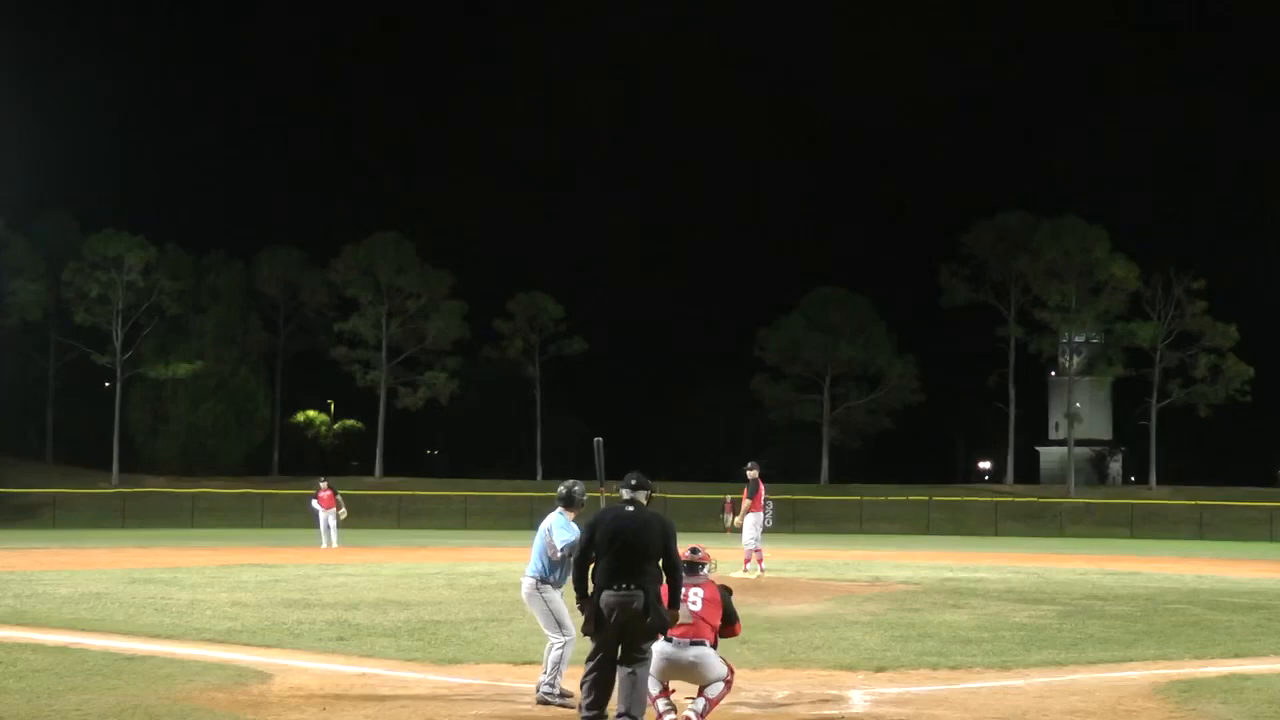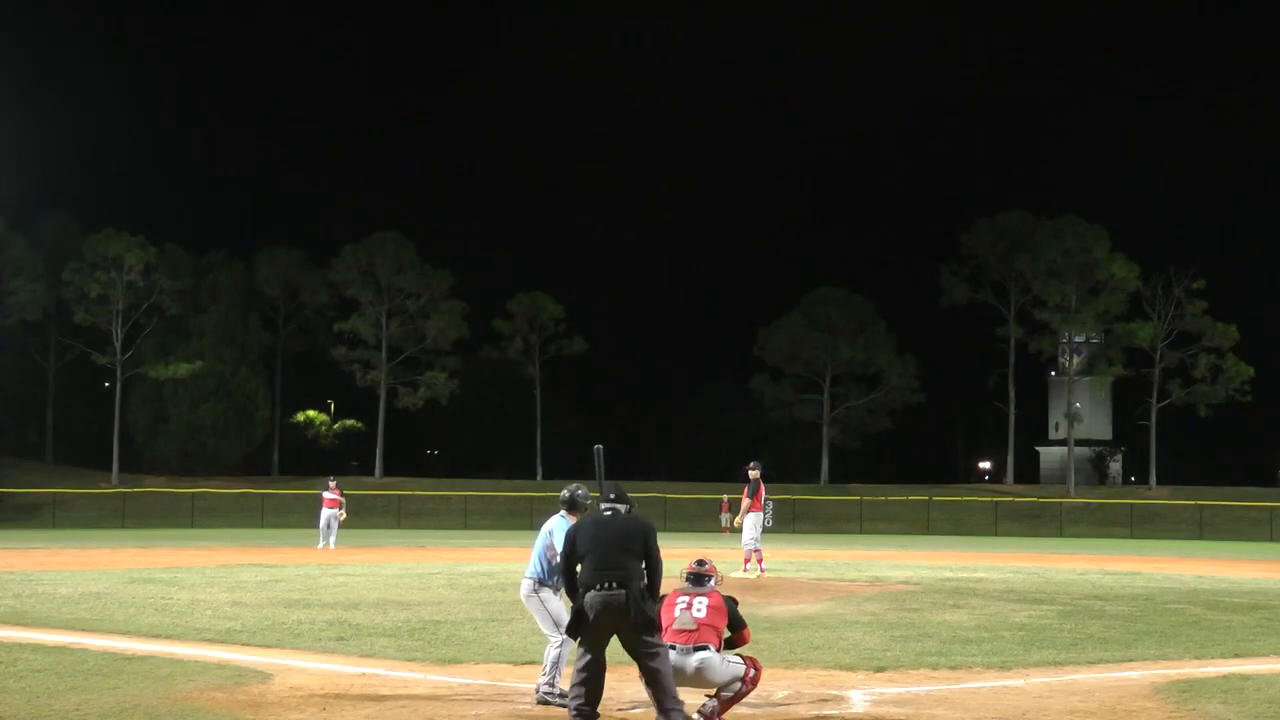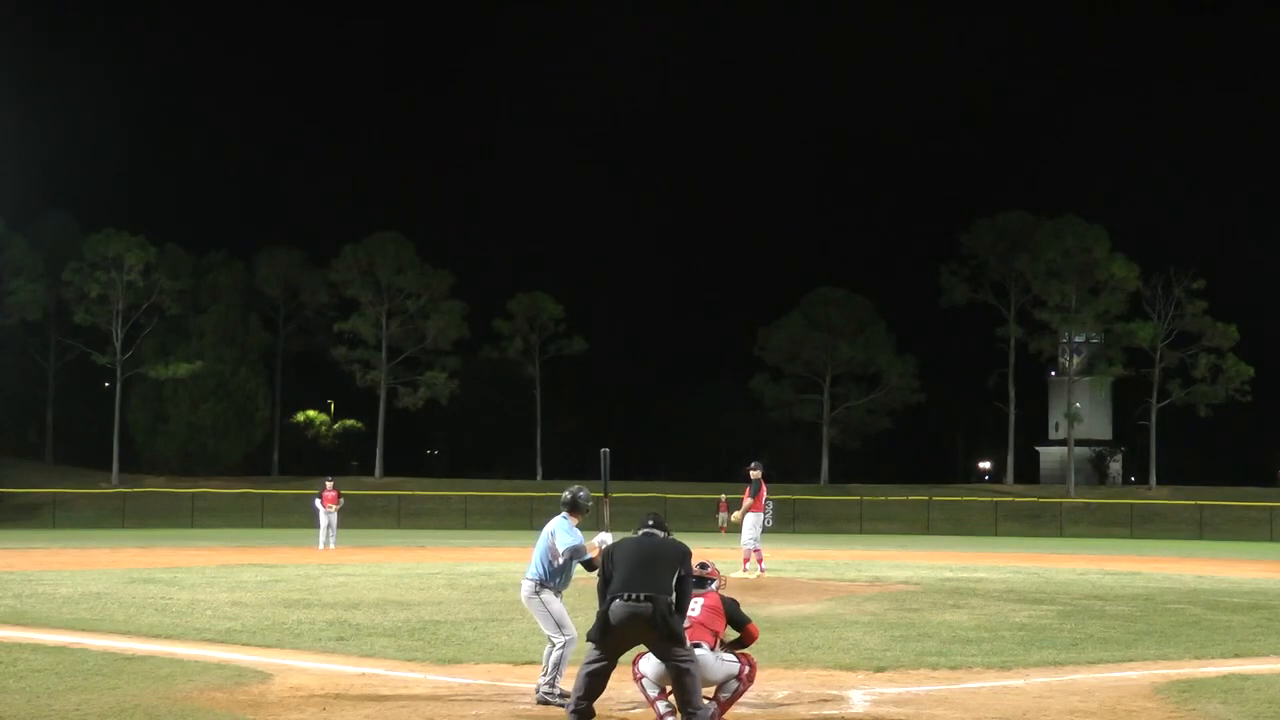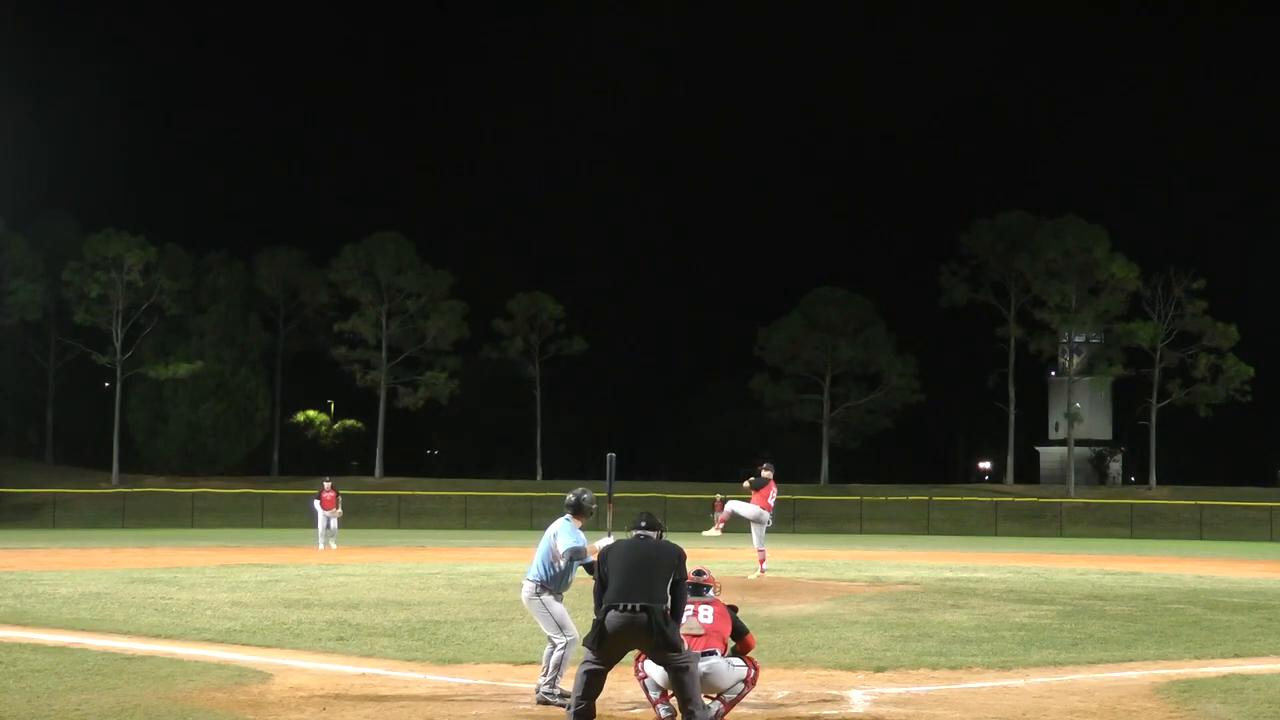
dt=0.7s
person 1, frame 1
left shoulder: (599, 519)
right shoulder: (661, 524)
left elbow: (581, 561)
right elbow: (673, 568)
left wrist: (582, 597)
right wrist: (673, 606)
left hip: (606, 599)
right hip: (643, 601)
left knee: (599, 661)
right knee: (636, 662)
person 1, frame 2
left shoulder: (578, 529)
right shoulder: (643, 526)
left elbow: (567, 569)
right elbow: (654, 567)
left wrist: (579, 601)
right wrist: (651, 601)
left hip: (593, 600)
right hip: (632, 599)
left knee: (588, 660)
right knee: (654, 657)
person 1, frame 3
left shoulder: (615, 548)
right shoulder: (679, 550)
left elbow: (603, 589)
right elbow: (684, 593)
left wrist: (608, 621)
right wrist: (676, 623)
left hip: (618, 610)
right hip: (657, 611)
left knee: (596, 662)
right knee: (684, 663)
person 1, frame 4
left shoulder: (609, 551)
right shoulder: (674, 552)
left elbow: (598, 597)
right elbow: (679, 598)
left wrist: (604, 624)
right wrist: (671, 629)
left hip: (614, 619)
right hip: (653, 620)
left knee: (592, 665)
right knee: (683, 665)
person 2, frame 1
left shoulder: (569, 524)
right shoulder: (557, 520)
right elbow: (569, 549)
left hip: (547, 586)
right hip: (540, 586)
left knee: (558, 635)
right knee: (566, 636)
left ankle: (547, 683)
right ankle: (548, 692)
person 2, frame 2
left shoulder: (569, 527)
right shoulder: (559, 523)
left hip: (547, 588)
right hip: (537, 588)
left knee: (560, 635)
right knee: (563, 636)
left ankle: (546, 684)
right ankle: (547, 691)
person 2, frame 3
left shoulder: (574, 531)
right shoulder: (561, 524)
left elbow: (590, 565)
right elbow: (572, 553)
left wrist: (604, 549)
right wrist: (596, 541)
left hip: (547, 590)
right hip: (538, 590)
left knee: (558, 637)
right knee: (567, 637)
left ankle: (546, 685)
right ankle: (548, 692)
person 2, frame 4
left shoulder: (577, 533)
right shoulder: (564, 526)
left elbow: (591, 568)
right elbow: (571, 554)
right wrist: (599, 545)
left hip: (547, 591)
right hip: (539, 591)
left knee: (558, 638)
right knee: (568, 637)
left ankle: (545, 684)
right ankle: (547, 691)
person 3, frame 1
left shoulder: (664, 587)
right shoulder: (717, 590)
right elbow: (735, 629)
left hip: (664, 652)
right hip: (699, 654)
left knee: (648, 669)
right knee: (724, 676)
person 3, frame 2
left shoulder: (668, 598)
right shoulder: (722, 600)
right elbow: (743, 637)
left hip: (670, 662)
right hip: (705, 662)
right knee: (752, 670)
person 3, frame 3
right shoulder: (721, 600)
right elbow: (752, 634)
right wrist: (728, 646)
left hip: (662, 661)
right hip: (700, 658)
left knee: (639, 665)
right knee: (747, 666)
person 3, frame 4
right shoulder: (723, 609)
right elbow: (748, 643)
right wrist: (725, 657)
right hip: (713, 668)
left knee: (642, 662)
right knee: (751, 669)
